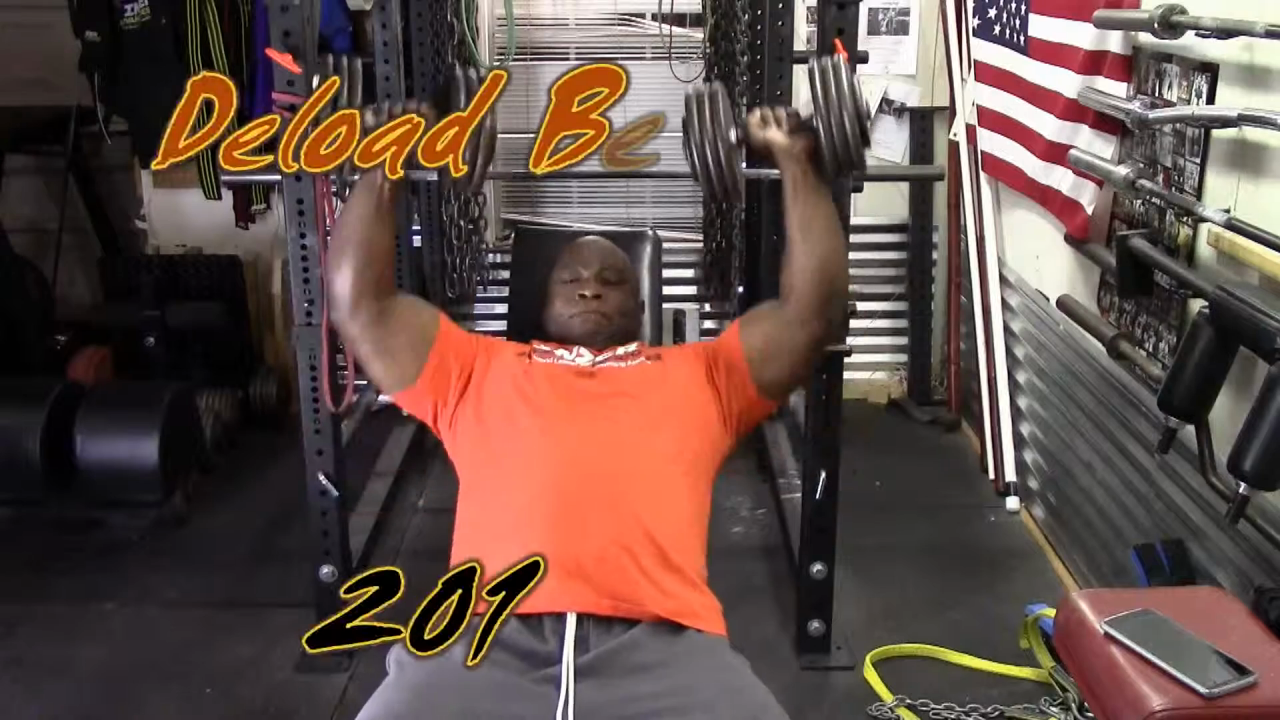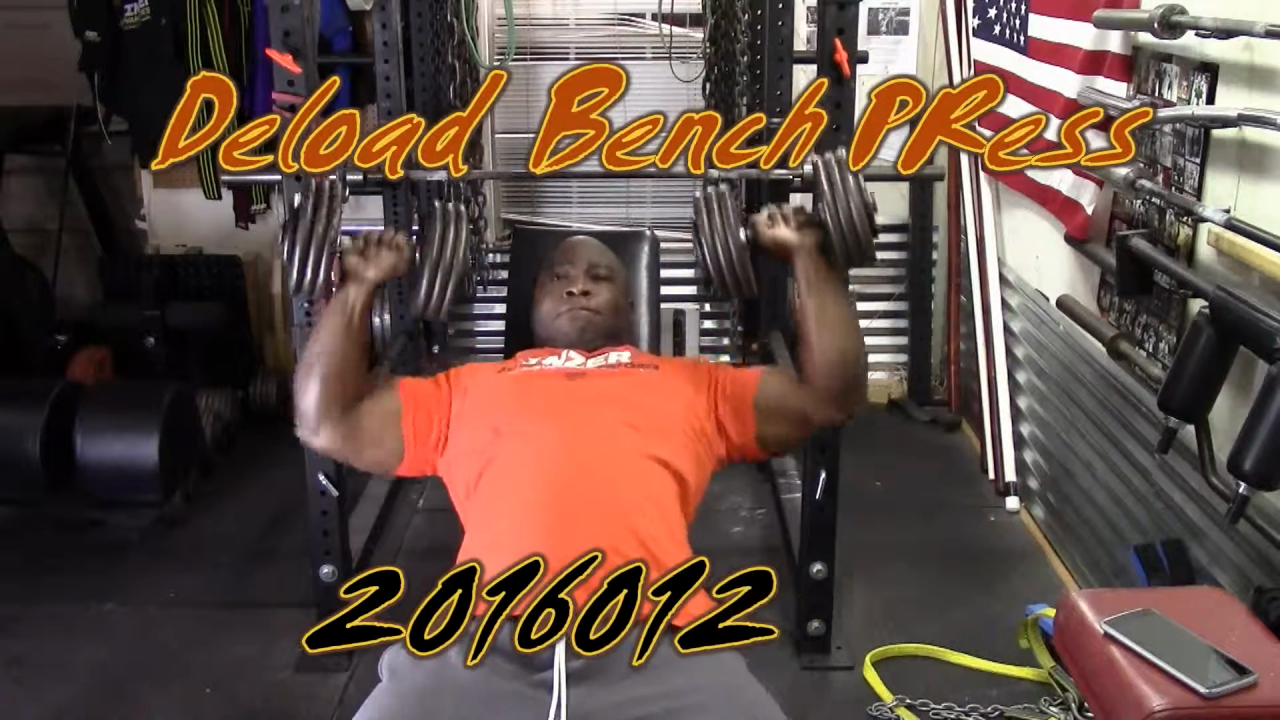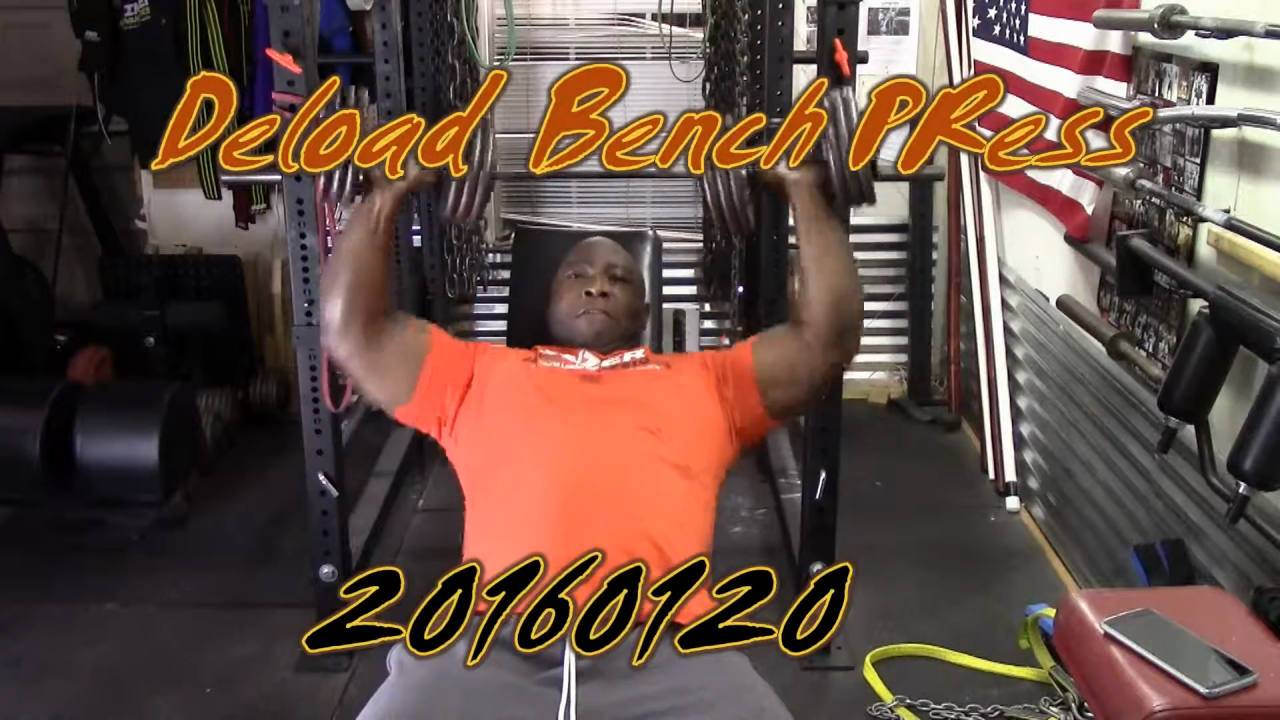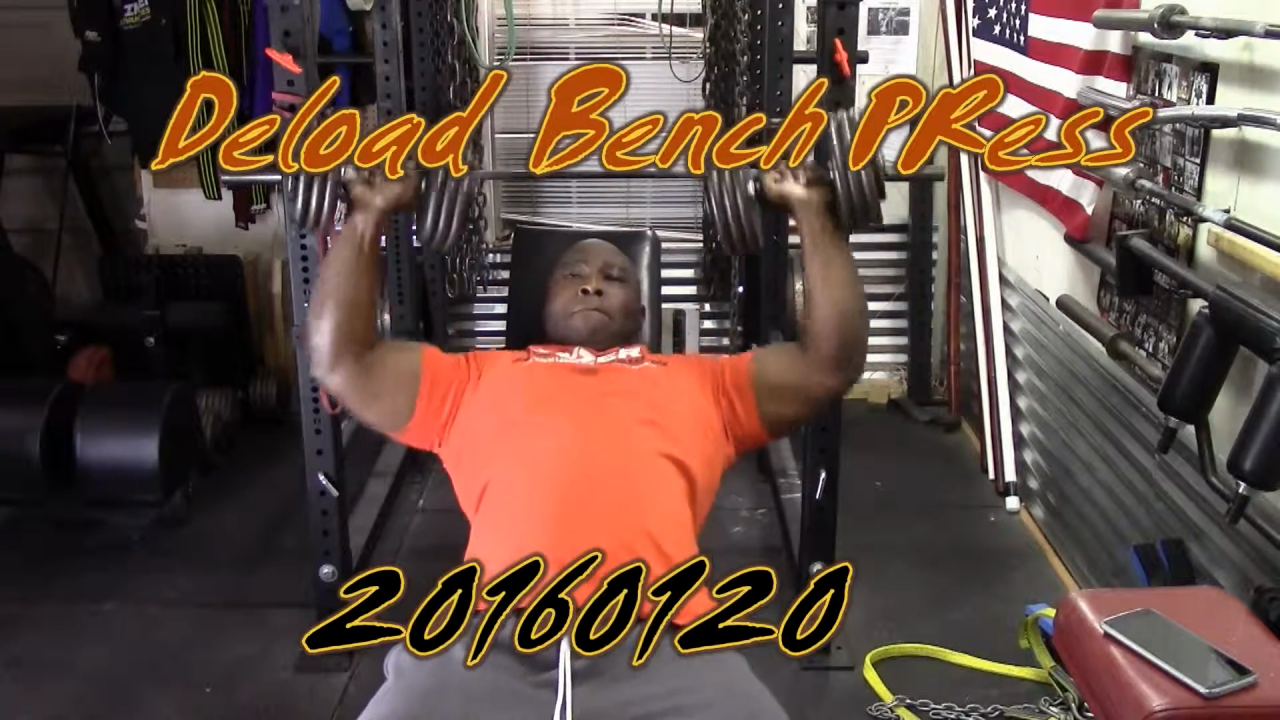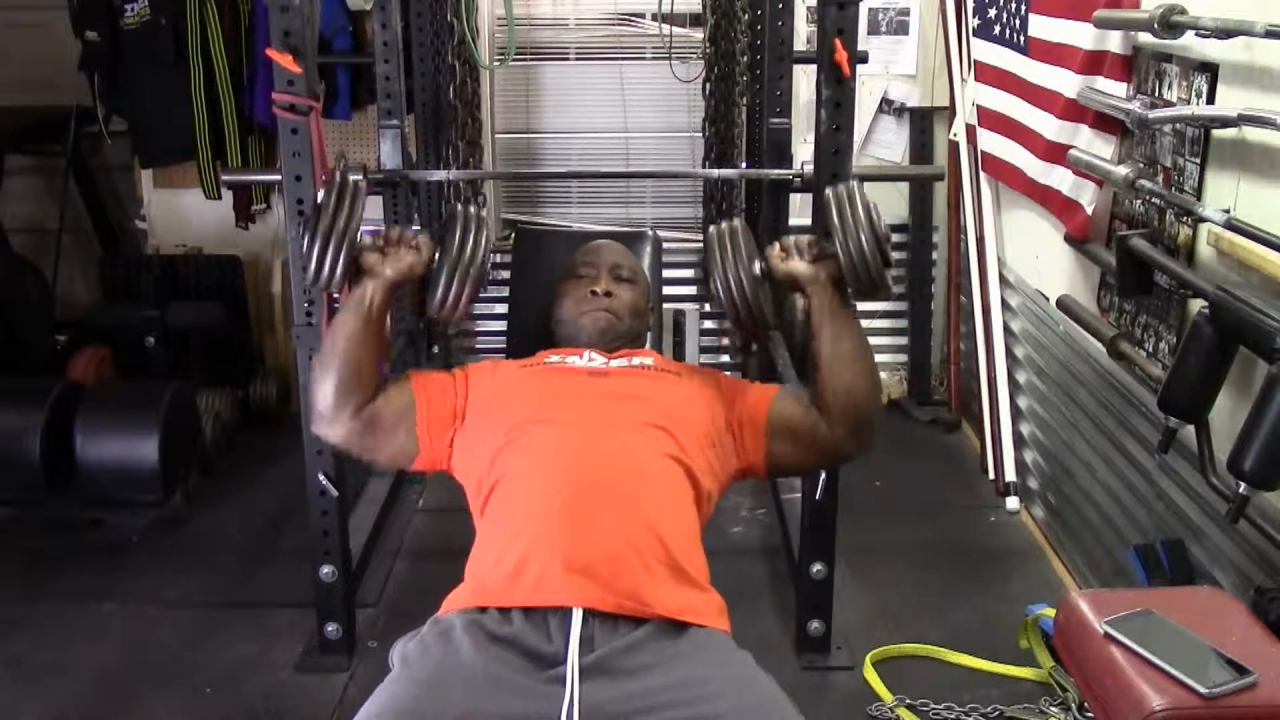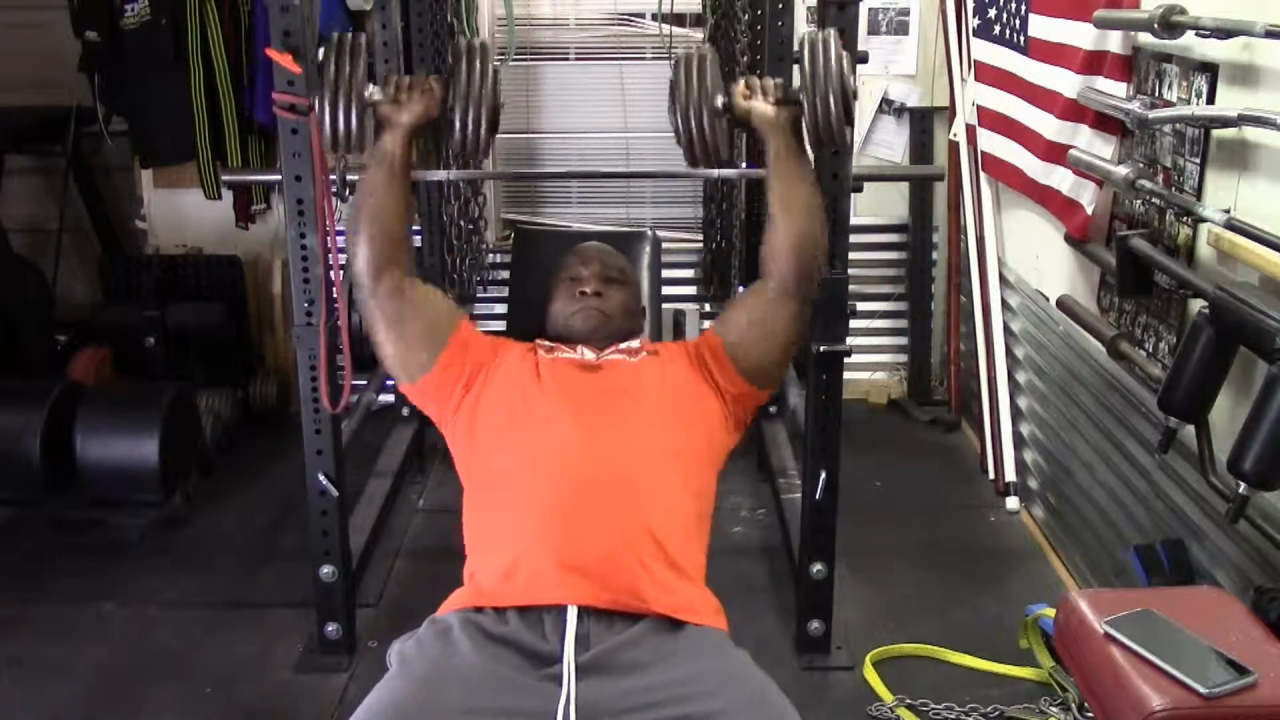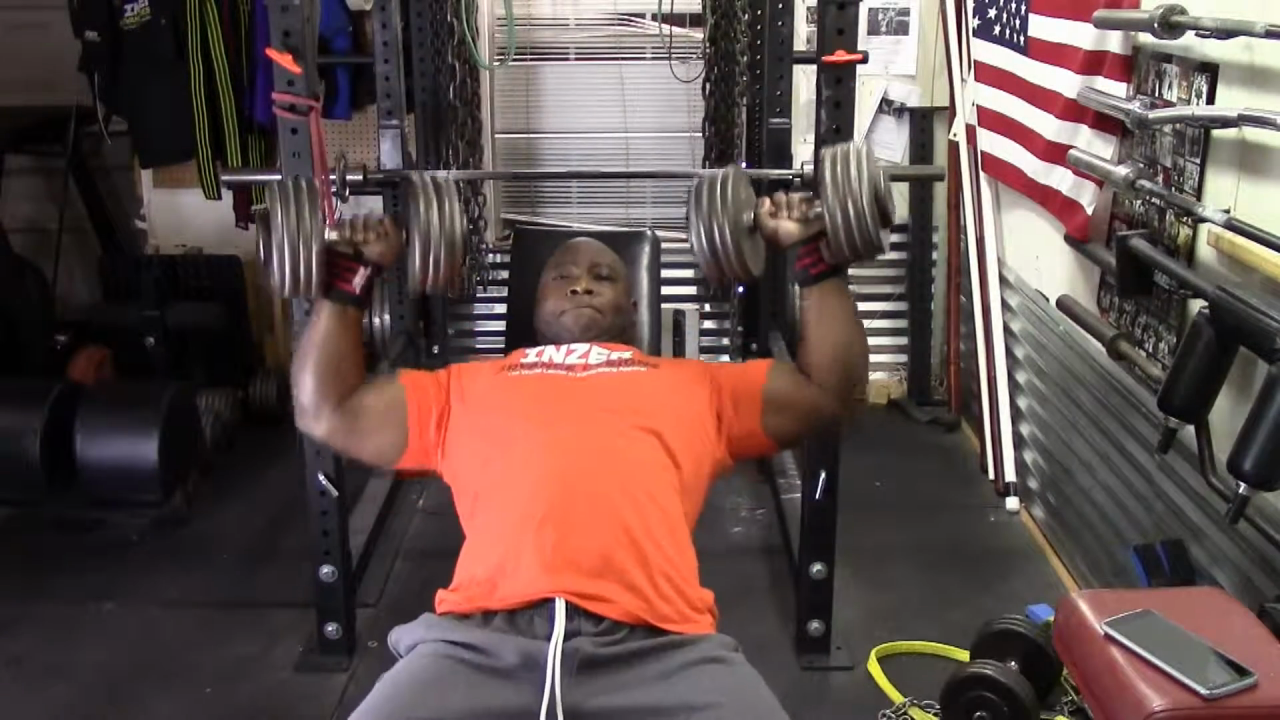
dt=0.7s
person 1, frame 1
left shoulder: (697, 378)
right shoulder: (479, 373)
left elbow: (814, 307)
right elbow: (359, 301)
left wrist: (796, 164)
right wrist: (384, 168)
left hip: (658, 637)
right hip: (489, 632)
person 1, frame 2
left shoulder: (691, 382)
right shoulder: (469, 387)
left elbow: (830, 397)
right elbow: (327, 424)
left wrist: (805, 257)
right wrist: (358, 287)
left hip: (654, 645)
right hip: (485, 642)
person 1, frame 3
left shoulder: (702, 383)
right shoulder: (481, 375)
left elbow: (827, 338)
right elbow: (352, 330)
left wrist: (805, 192)
right wrist: (387, 194)
left hip: (661, 642)
right hip: (494, 639)
person 1, frame 4
left shoulder: (699, 382)
right shoulder: (478, 379)
left elbow: (833, 361)
right elbow: (338, 360)
left wrist: (812, 216)
right wrist: (367, 217)
left hip: (659, 643)
right hip: (490, 641)
person 1, frame 5
left shoulder: (704, 391)
right shoulder: (486, 384)
left elbow: (844, 430)
right elbow: (342, 419)
left wrist: (820, 287)
right wrist: (375, 285)
left hip: (664, 638)
right hip: (493, 630)
person 1, frame 6
left shoulder: (696, 375)
right shoulder: (487, 372)
left elbow: (791, 277)
right elbow: (382, 272)
left wrist: (776, 134)
right wrist: (397, 135)
left hip: (661, 636)
right hip: (490, 629)
person 1, frame 7
left shoulder: (694, 386)
right shoulder: (468, 386)
left elbow: (831, 388)
right elbow: (326, 411)
left wrist: (810, 250)
right wrist: (350, 275)
left hip: (657, 645)
right hip: (482, 636)
